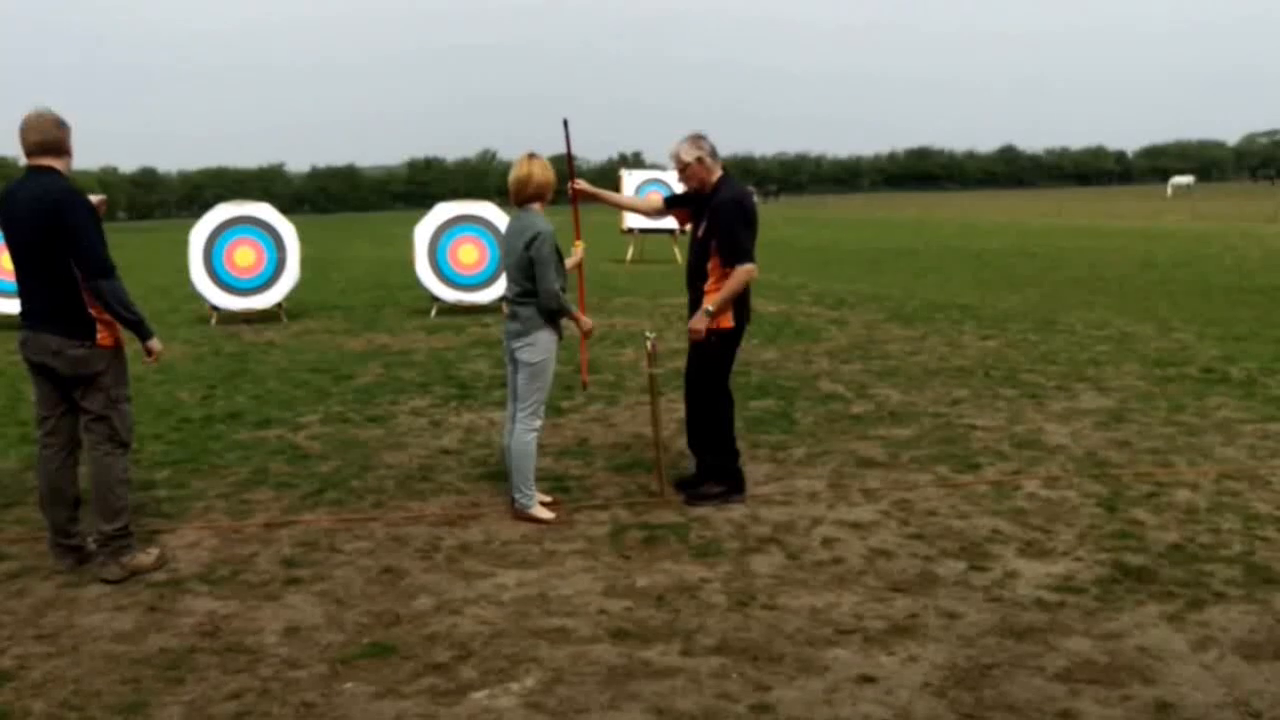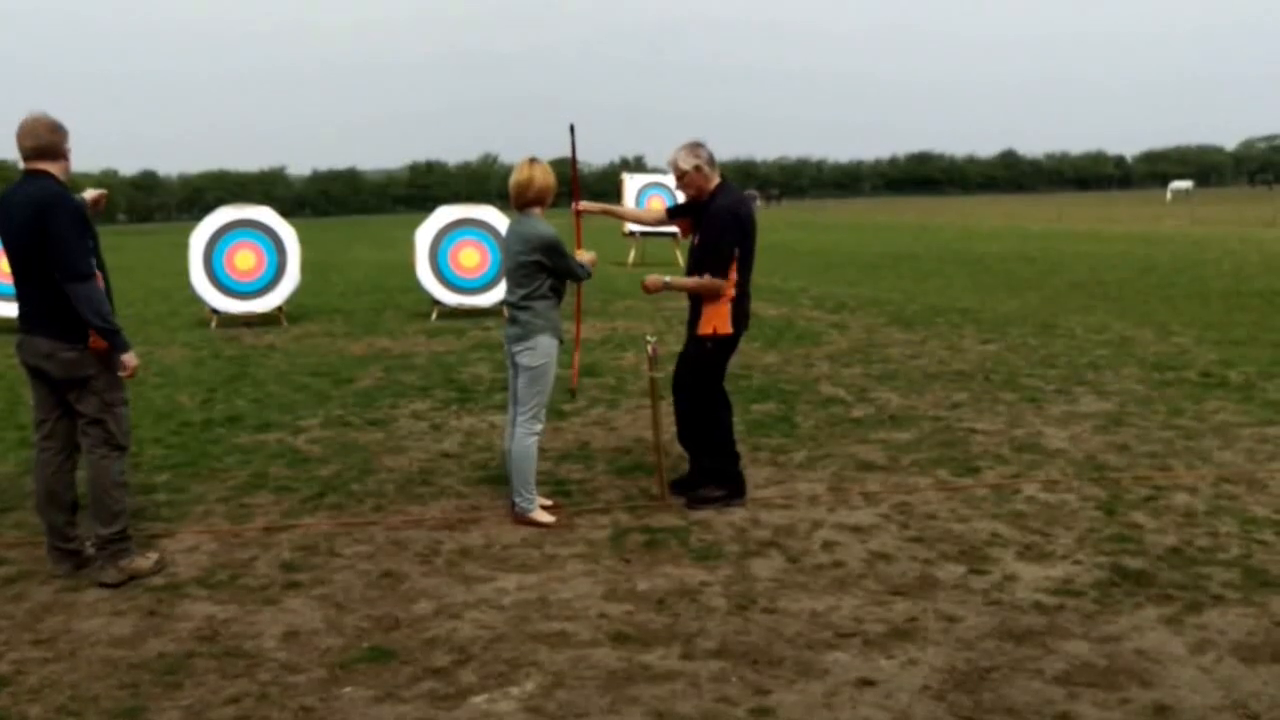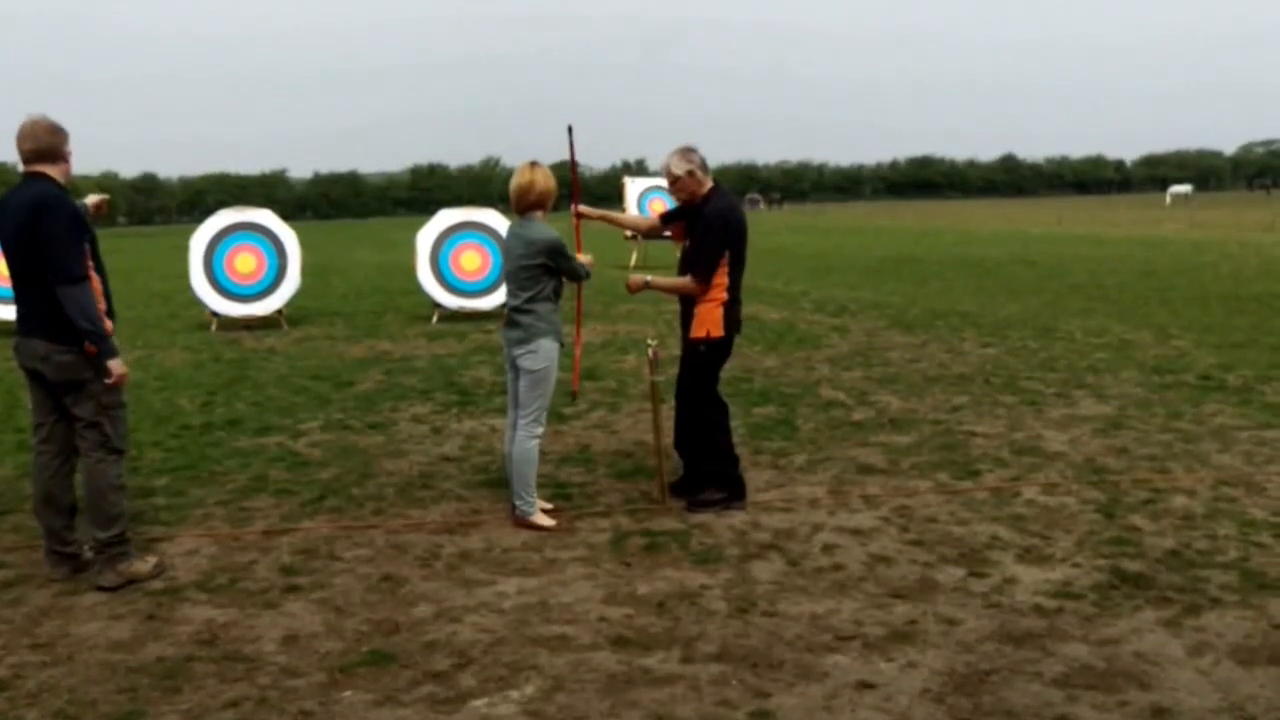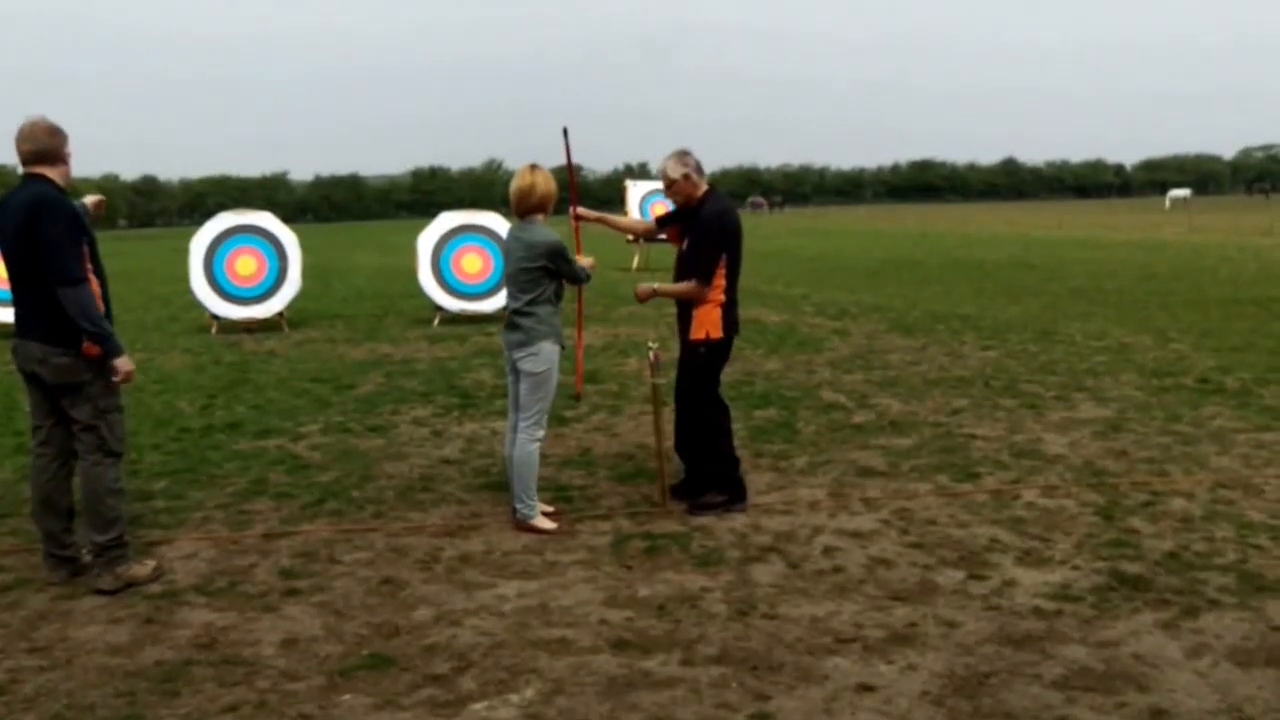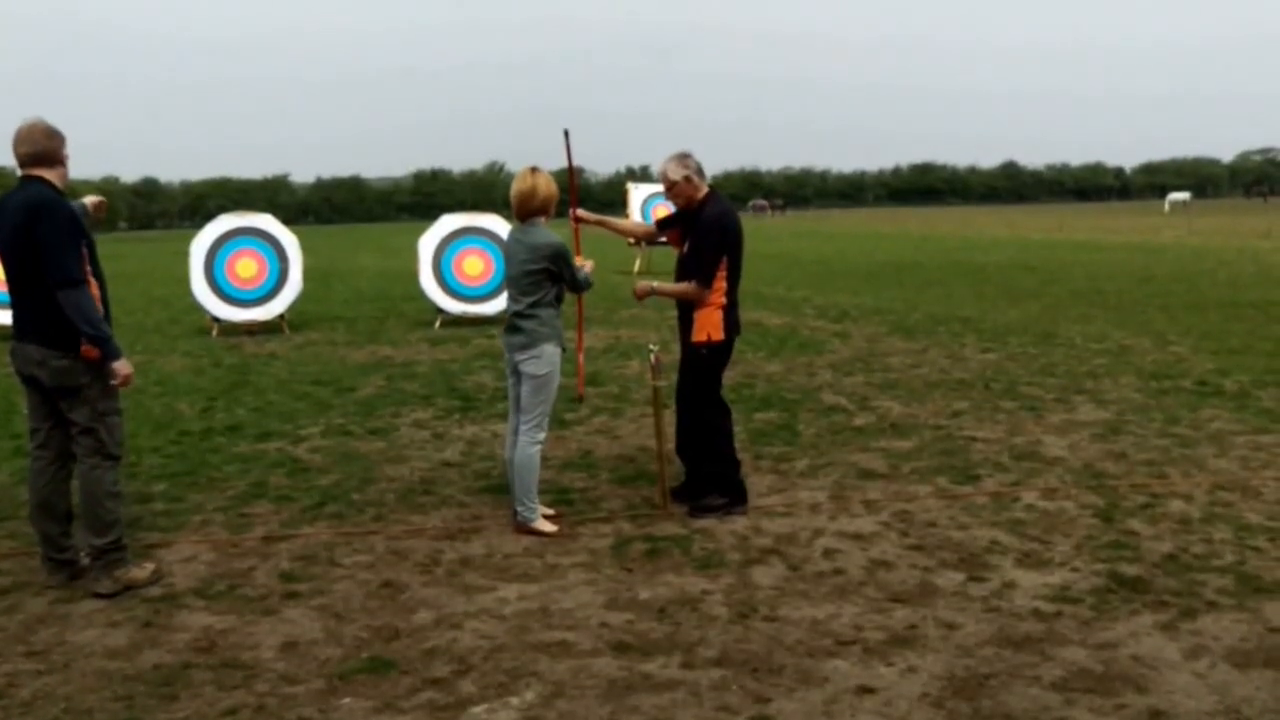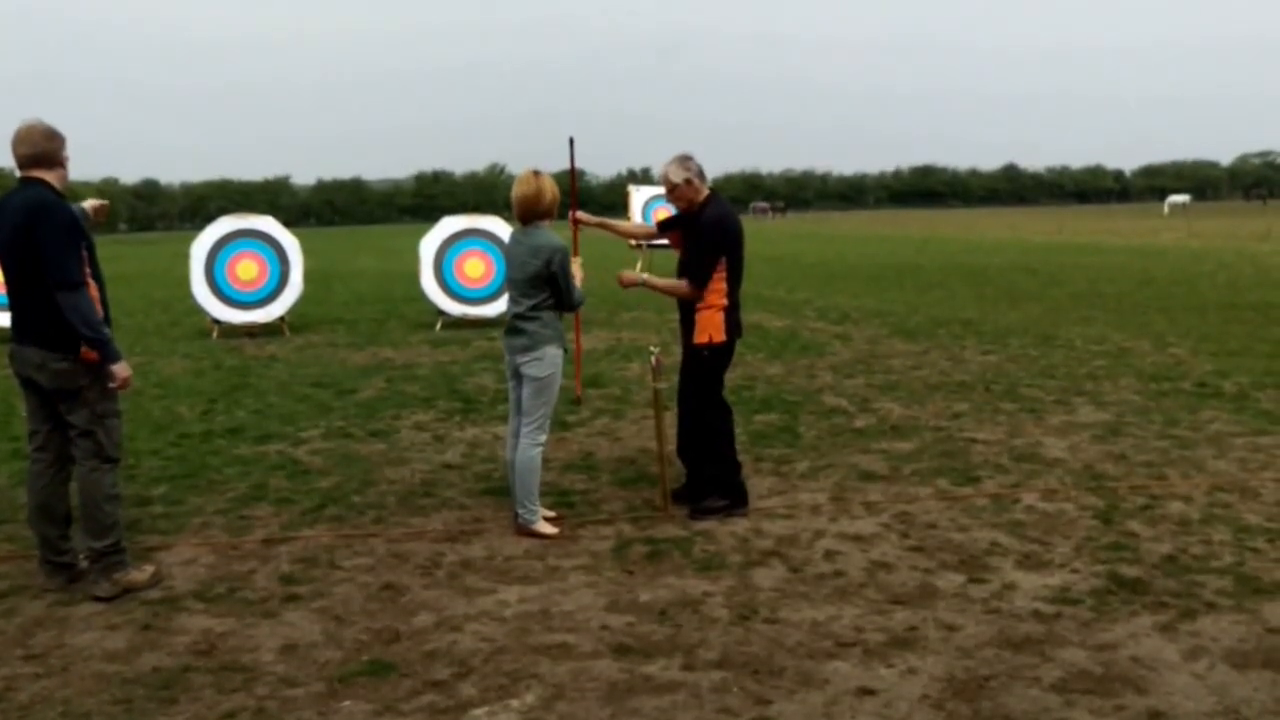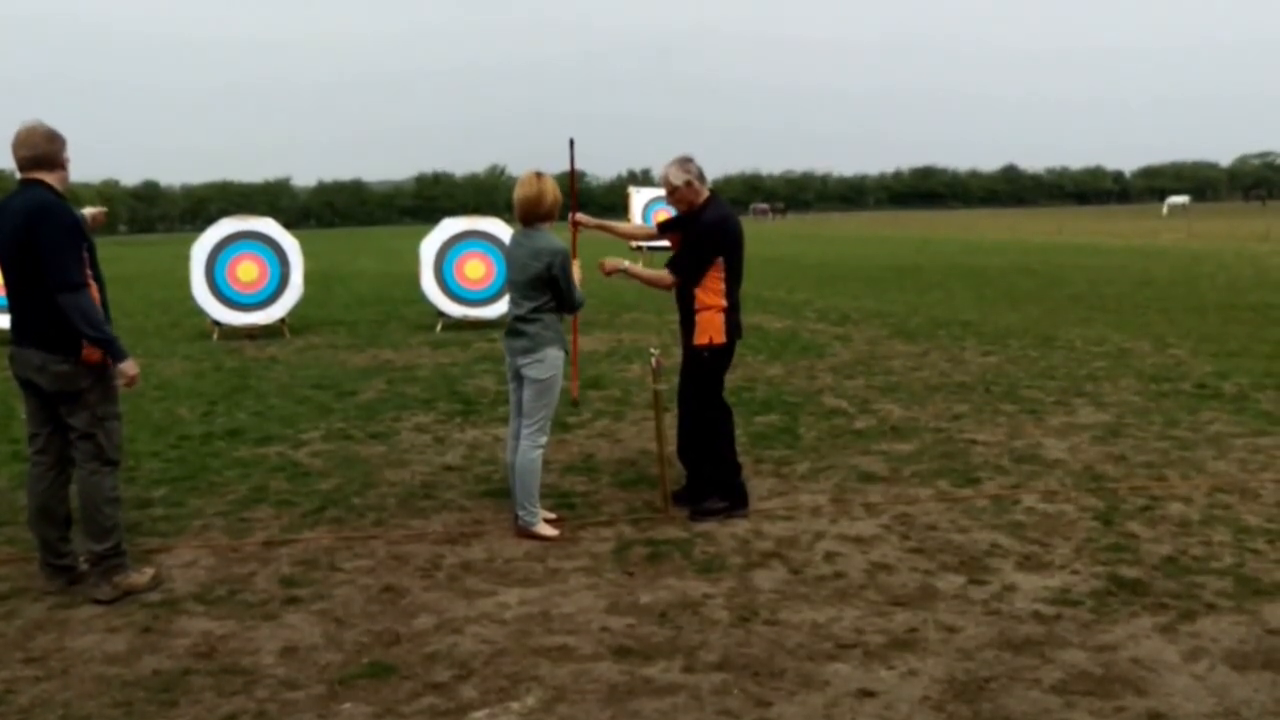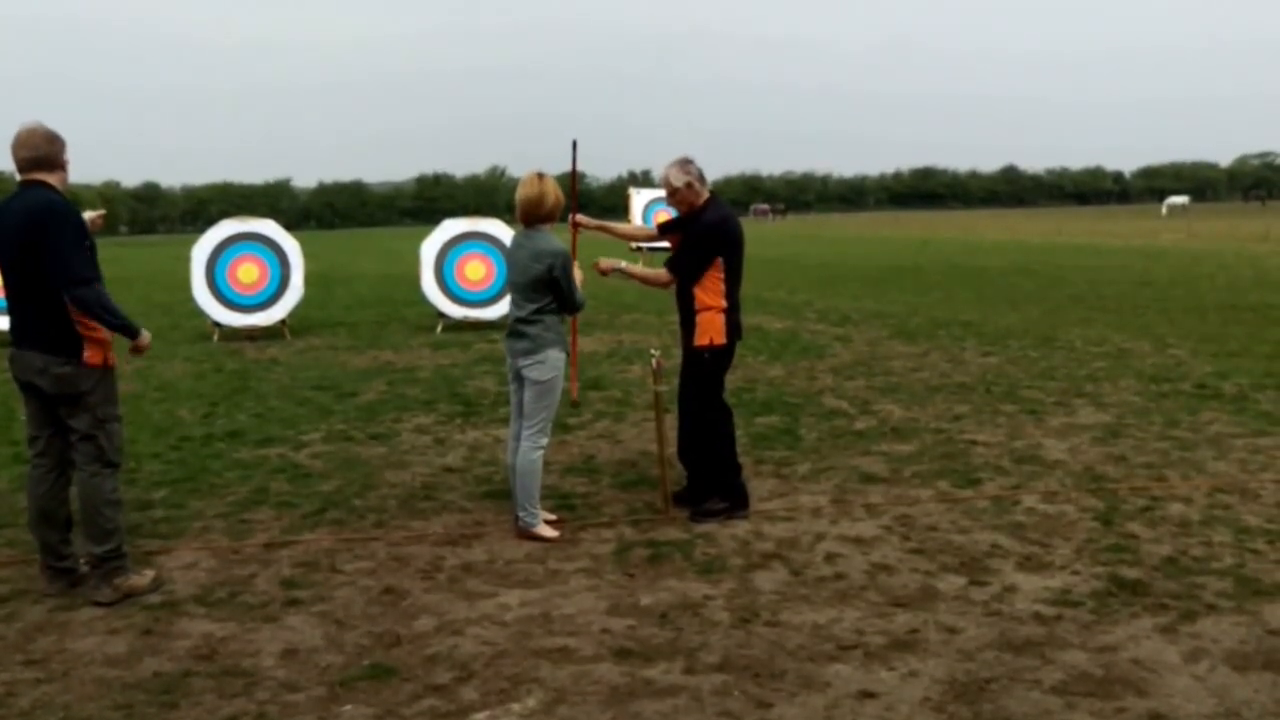
dt=0.3s
person 1, frame 1
right shoulder: (66, 197)
right elbow: (100, 276)
right wrist: (144, 332)
right hip: (84, 341)
left knee: (55, 440)
right knee: (108, 441)
left ankle: (66, 544)
right ankle: (117, 551)
person 1, frame 2
right shoulder: (57, 201)
right elbow: (80, 282)
left wrist: (81, 206)
right wrist: (119, 343)
right hip: (78, 344)
left knee: (54, 444)
right knee: (105, 443)
left ankle: (64, 549)
right ankle: (115, 555)
person 1, frame 3
right shoulder: (55, 203)
right elbow: (72, 285)
left wrist: (80, 212)
right wrist: (106, 349)
right hip: (73, 348)
left knee: (51, 447)
right knee: (102, 447)
left ankle: (62, 553)
right ankle: (112, 559)
person 1, frame 4
right shoulder: (53, 205)
right elbow: (72, 287)
left wrist: (81, 212)
right wrist: (112, 348)
right hip: (72, 351)
left knee: (50, 451)
right knee: (100, 451)
left ankle: (61, 557)
right ankle: (111, 562)
person 1, frame 5
right shoulder: (51, 206)
right elbow: (71, 289)
left wrist: (80, 212)
right wrist: (111, 351)
right hip: (71, 353)
left knee: (48, 453)
right knee: (98, 454)
left ankle: (59, 560)
right ankle: (109, 566)
person 1, frame 6
right shoulder: (50, 208)
right elbow: (70, 292)
left wrist: (79, 216)
right wrist: (110, 354)
right hip: (70, 356)
left knee: (46, 456)
right knee: (97, 457)
left ankle: (57, 563)
right ankle: (109, 568)
person 1, frame 7
right shoulder: (52, 210)
right elbow: (72, 293)
left wrist: (79, 226)
right wrist: (116, 353)
right hip: (72, 358)
left knee: (47, 459)
right knee: (97, 460)
left ankle: (57, 565)
right ankle: (109, 571)
person 1, frame 8
right shoulder: (56, 209)
right elbow: (84, 291)
left wrist: (79, 231)
right wrist: (132, 330)
right hip: (74, 358)
left knee: (47, 461)
right knee: (97, 462)
left ankle: (58, 568)
right ankle: (109, 574)
person 2, frame 1
left shoulder: (515, 225)
right shoulder: (541, 230)
right elbow: (549, 295)
left wrist: (569, 263)
right wrist: (579, 318)
left hip: (515, 328)
right hip: (536, 332)
left knee: (516, 415)
right knee: (529, 419)
left ankle: (521, 490)
right ankle: (524, 501)
person 2, frame 2
left shoulder: (515, 229)
right shoulder: (543, 234)
right elbow: (575, 273)
left wrist: (572, 262)
right wrist: (587, 263)
left hip: (516, 332)
right hip: (537, 336)
left knee: (516, 419)
right knee: (530, 423)
left ankle: (522, 494)
right ankle: (525, 505)
person 2, frame 3
left shoulder: (514, 232)
right shoulder: (546, 237)
right elbow: (576, 272)
left wrist: (570, 265)
right wrist: (586, 264)
left hip: (515, 335)
right hip: (538, 339)
left knee: (517, 421)
right knee: (531, 426)
left ankle: (522, 497)
right ankle: (525, 508)
person 2, frame 4
left shoulder: (514, 235)
right shoulder: (546, 240)
right elbow: (577, 276)
left wrist: (571, 266)
right wrist: (586, 266)
left hip: (515, 338)
right hip: (538, 342)
left knee: (517, 425)
right knee: (531, 430)
left ankle: (523, 500)
right ankle: (526, 512)
person 2, frame 5
left shoulder: (514, 238)
right shoulder: (550, 243)
right elbow: (577, 284)
left wrist: (571, 268)
right wrist: (586, 270)
left hip: (515, 340)
right hip: (540, 344)
left knee: (517, 427)
right knee: (532, 432)
left ankle: (523, 503)
right ankle: (527, 515)
person 2, frame 6
left shoulder: (515, 240)
right shoulder: (554, 246)
right elbow: (570, 302)
left wrist: (564, 272)
right wrist: (578, 279)
left hip: (515, 343)
right hip: (542, 347)
left knee: (517, 430)
right knee: (534, 434)
left ankle: (524, 505)
right ankle: (528, 517)
person 2, frame 7
left shoulder: (516, 242)
right shoulder: (555, 249)
right elbow: (571, 303)
right wrist: (576, 279)
left hip: (516, 345)
right hip: (542, 349)
left knee: (518, 431)
right knee: (534, 436)
left ankle: (524, 507)
right ankle: (528, 519)
person 2, frame 8
left shoulder: (517, 243)
right shoulder: (556, 251)
right elbow: (573, 305)
right wrist: (577, 280)
left hip: (517, 347)
right hip: (544, 352)
left knee: (519, 433)
right knee: (535, 438)
left ankle: (525, 509)
right ankle: (529, 520)
person 3, frame 1
left shoulder: (730, 201)
right shoulder: (705, 196)
left elbow: (746, 269)
right elbow: (651, 206)
left wrist: (708, 311)
right wrist: (594, 192)
left hip: (720, 316)
right hip: (708, 311)
left knee: (710, 392)
right knee: (699, 390)
left ankle: (727, 479)
right ankle: (708, 470)
person 3, frame 2
left shoulder: (725, 209)
right shoulder: (708, 203)
left elbow: (714, 282)
right elbow: (657, 217)
left wrist: (665, 282)
right wrist: (601, 209)
left hip: (720, 318)
right hip: (707, 317)
left knee: (706, 394)
right knee: (686, 387)
left ankle: (727, 482)
right ankle: (702, 471)
person 3, frame 3
left shoulder: (717, 213)
right shoulder: (700, 207)
left elbow: (695, 283)
right elbow: (651, 225)
left wrist: (646, 282)
right wrist: (599, 215)
left hip: (712, 321)
right hip: (701, 320)
left knee: (702, 399)
right knee: (689, 397)
left ankle: (727, 485)
right ankle: (697, 474)
person 3, frame 4
left shoulder: (713, 216)
right shoulder: (694, 210)
left elbow: (699, 287)
right elbow: (647, 228)
left wrist: (654, 290)
right wrist: (595, 217)
left hip: (710, 324)
right hip: (697, 323)
left knee: (704, 402)
right knee: (688, 400)
left ankle: (728, 488)
right ankle: (699, 478)
person 3, frame 5
left shoulder: (714, 219)
right shoulder: (695, 213)
left elbow: (699, 288)
right elbow: (647, 230)
left wrist: (652, 288)
right wrist: (595, 220)
left hip: (712, 326)
right hip: (697, 325)
left knee: (706, 403)
right knee: (690, 402)
left ankle: (729, 490)
right ankle: (700, 480)
person 3, frame 6
left shoulder: (714, 220)
right shoulder: (697, 215)
left elbow: (688, 287)
right elbow: (649, 231)
left wrist: (640, 279)
right wrist: (596, 221)
left hip: (713, 328)
right hip: (700, 326)
left knee: (708, 405)
right knee: (691, 404)
left ankle: (729, 492)
right ankle: (701, 482)
person 3, frame 7
left shoulder: (713, 222)
right shoulder: (697, 216)
left elbow: (669, 279)
right elbow: (648, 232)
left wrist: (622, 266)
right wrist: (596, 224)
left hip: (713, 328)
right hip: (700, 327)
left knee: (708, 406)
right knee: (692, 405)
left ankle: (730, 494)
right ankle: (702, 484)
person 3, frame 8
left shoulder: (713, 223)
right shoulder: (698, 217)
left elbow: (666, 278)
right elbow: (649, 233)
left wrist: (619, 266)
right wrist: (595, 225)
left hip: (713, 330)
right hip: (700, 328)
left knee: (709, 407)
right knee: (692, 406)
left ankle: (730, 495)
right ankle: (702, 485)
